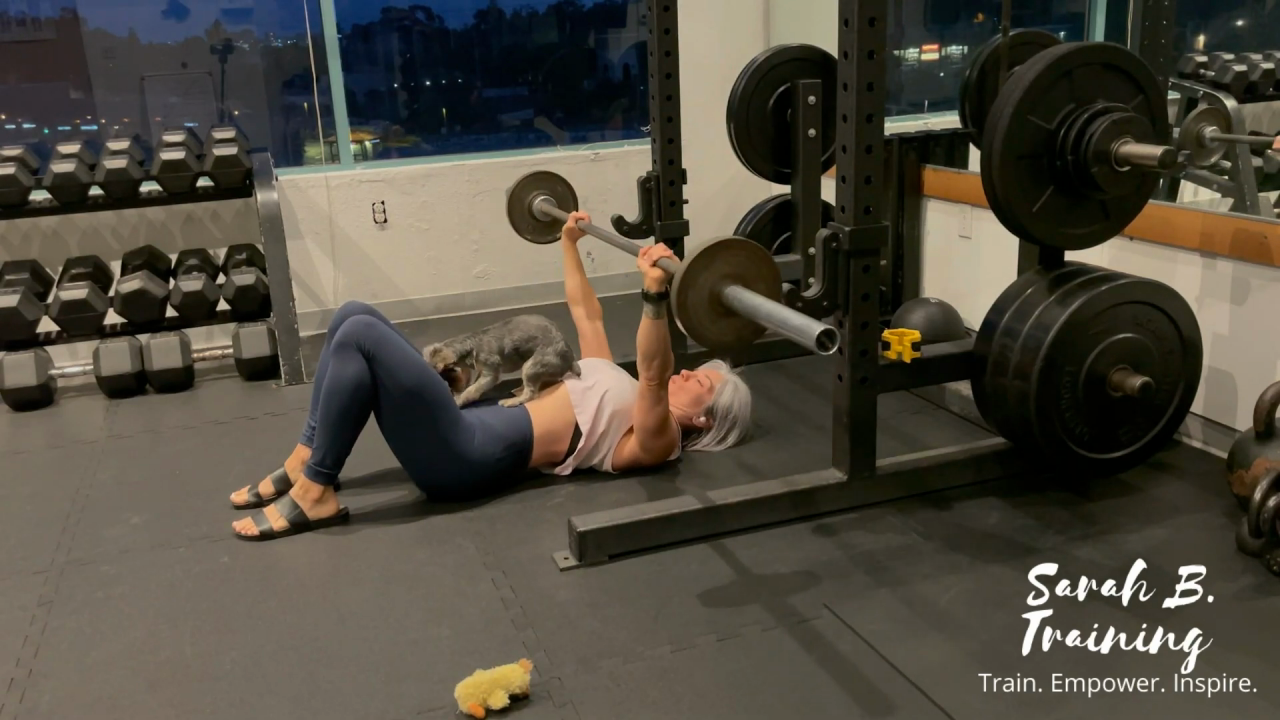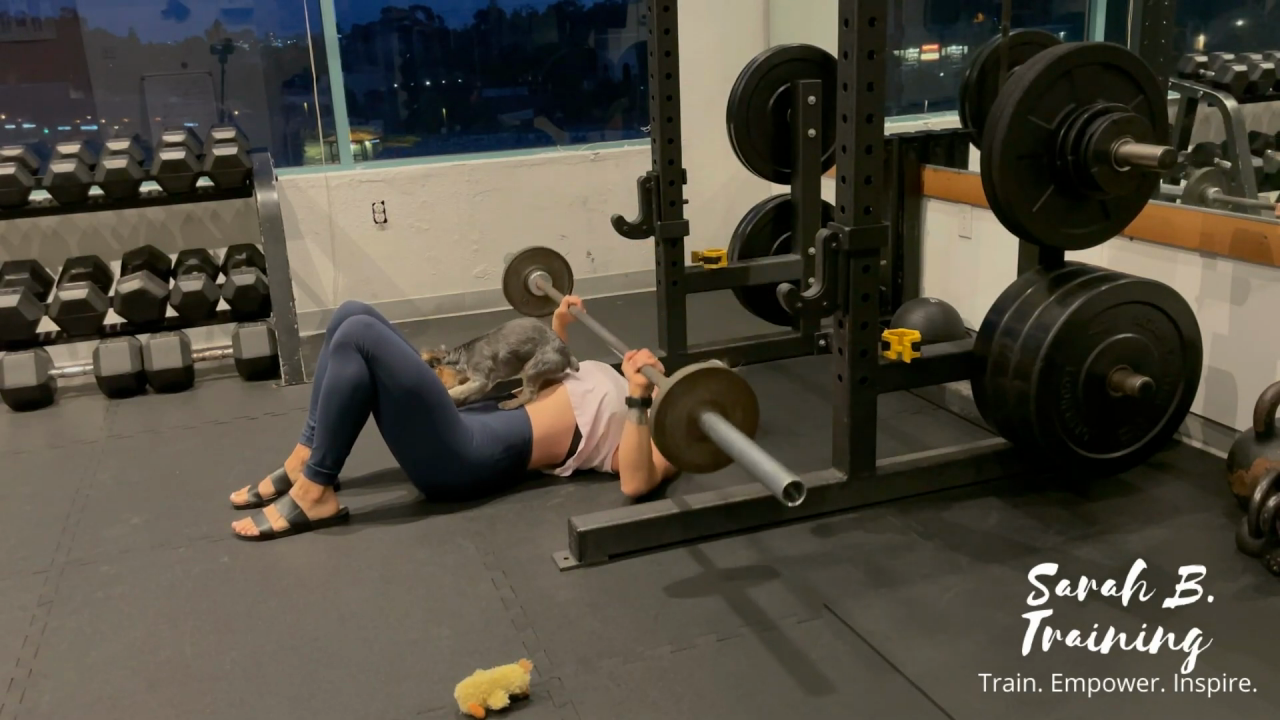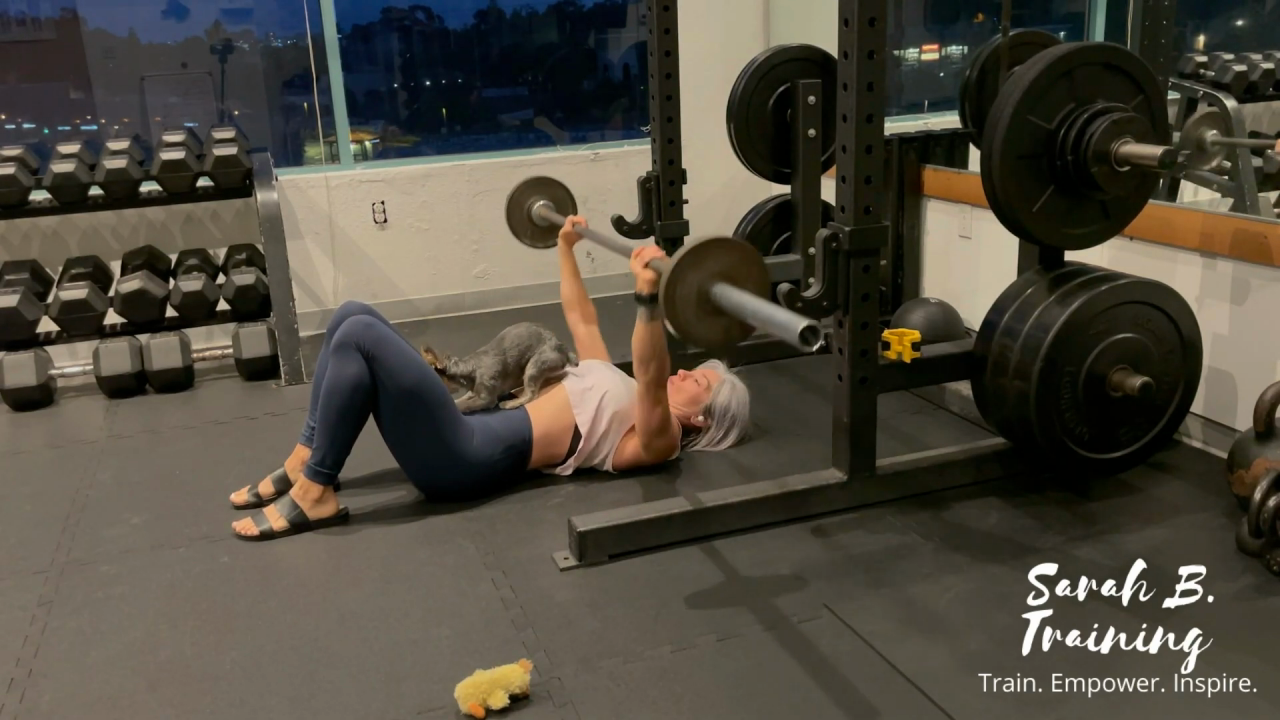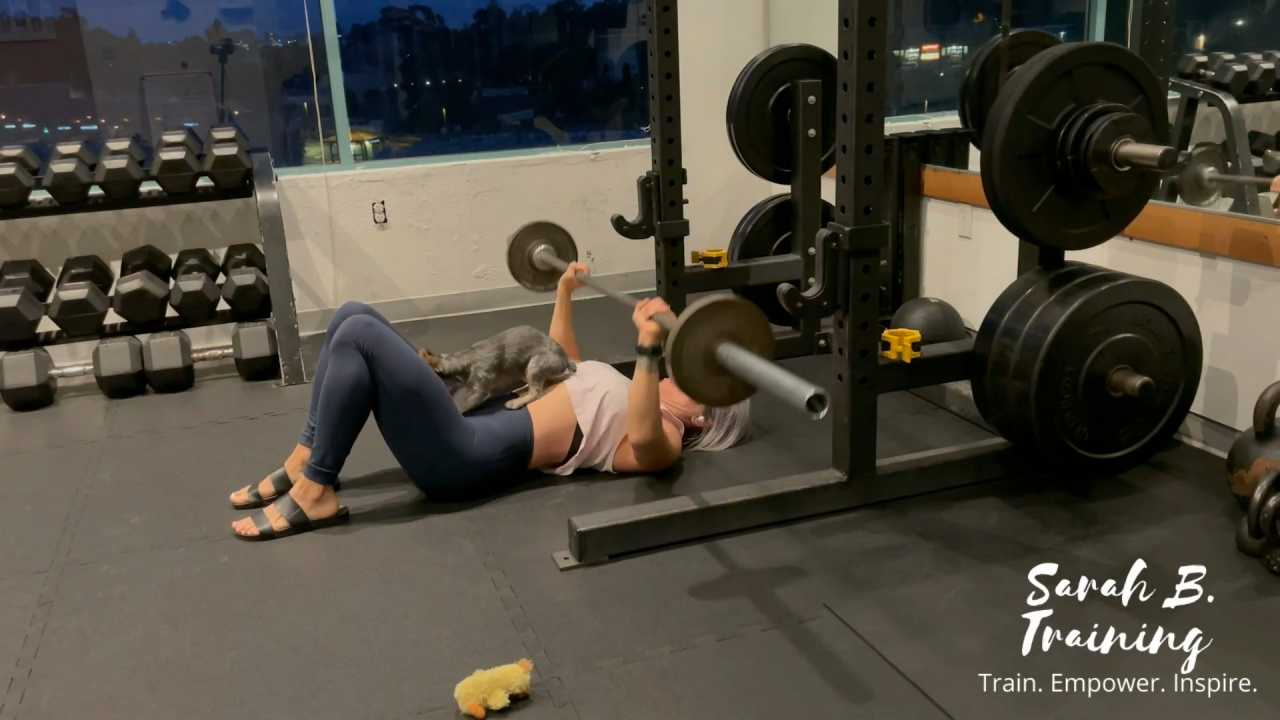
dt=0.7s
person 1, frame 1
left shoulder: (656, 438)
right shoulder: (622, 392)
left elbow: (654, 374)
right elbow: (586, 313)
left wrist: (655, 293)
right wrist: (569, 243)
left hip: (469, 456)
right hip: (470, 426)
left knee: (360, 335)
right knee: (354, 316)
left ankle: (315, 495)
right ankle: (303, 464)
person 1, frame 2
left shoulder: (659, 444)
right shoulder: (623, 404)
left elbow: (636, 484)
left wrist: (640, 399)
right wrist: (559, 323)
left hip: (466, 457)
right hip: (475, 421)
left knee: (357, 335)
right knee: (353, 315)
left ankle: (314, 496)
right ankle: (298, 466)
person 1, frame 3
left shoulder: (656, 439)
right shoulder: (622, 396)
left elbow: (651, 377)
right elbow: (580, 318)
left wrist: (648, 296)
right wrist: (566, 248)
left hip: (467, 458)
right hip: (467, 427)
left knee: (358, 335)
right knee: (353, 316)
left ankle: (314, 495)
right ankle: (303, 465)
person 1, frame 4
left shoulder: (663, 442)
right shoulder: (623, 394)
left elbow: (645, 435)
right elbow: (562, 354)
left wrist: (651, 345)
right wrist: (566, 290)
left hip: (467, 457)
right hip: (471, 422)
left knee: (358, 333)
right knee: (352, 316)
left ankle: (315, 494)
right ankle: (301, 463)
